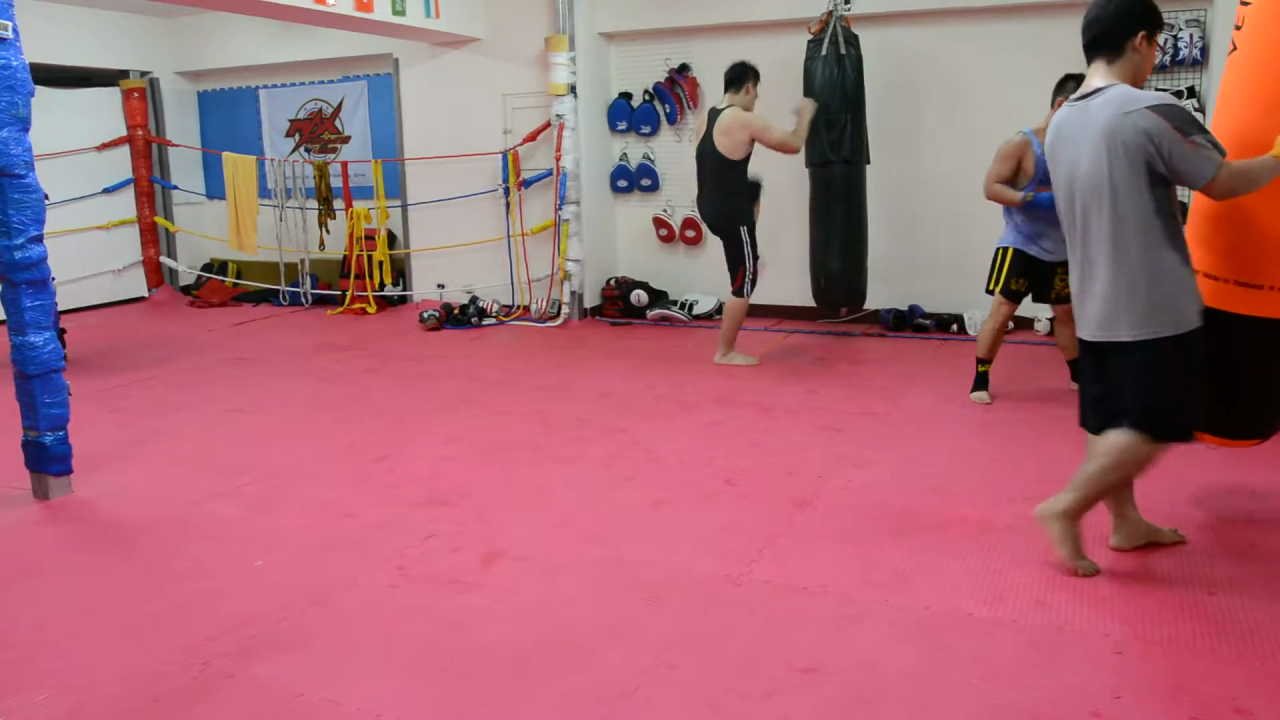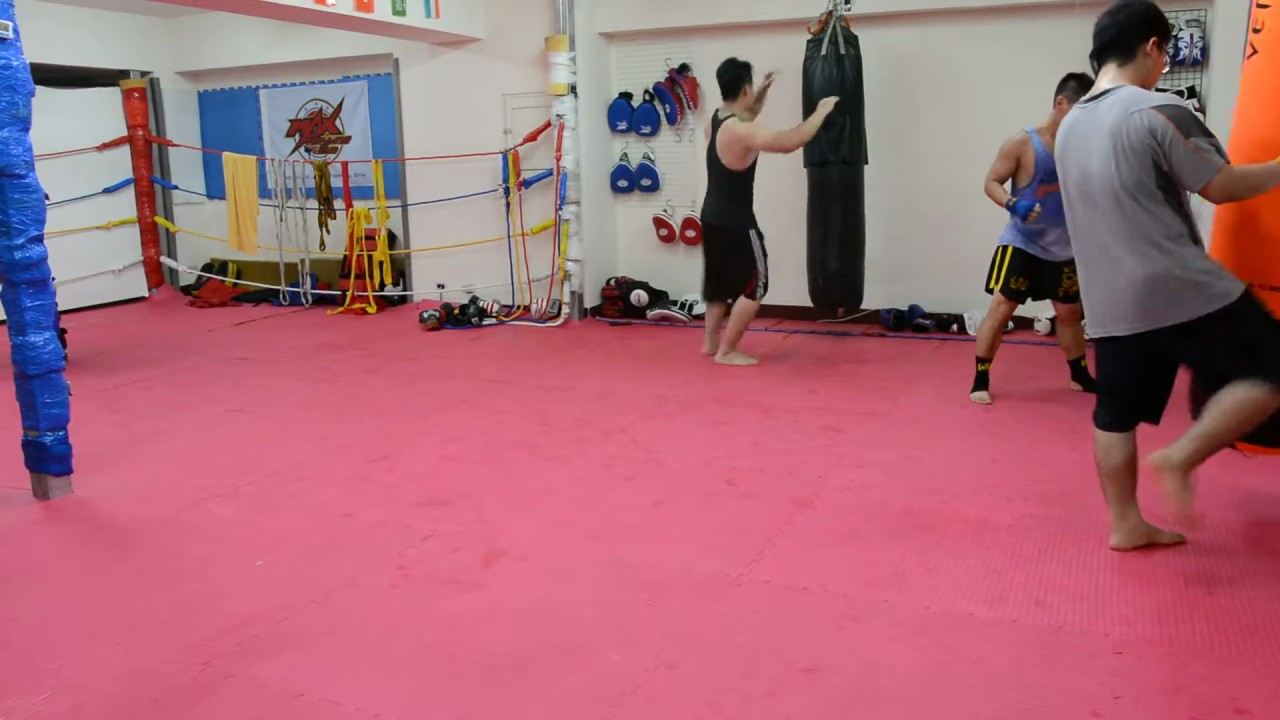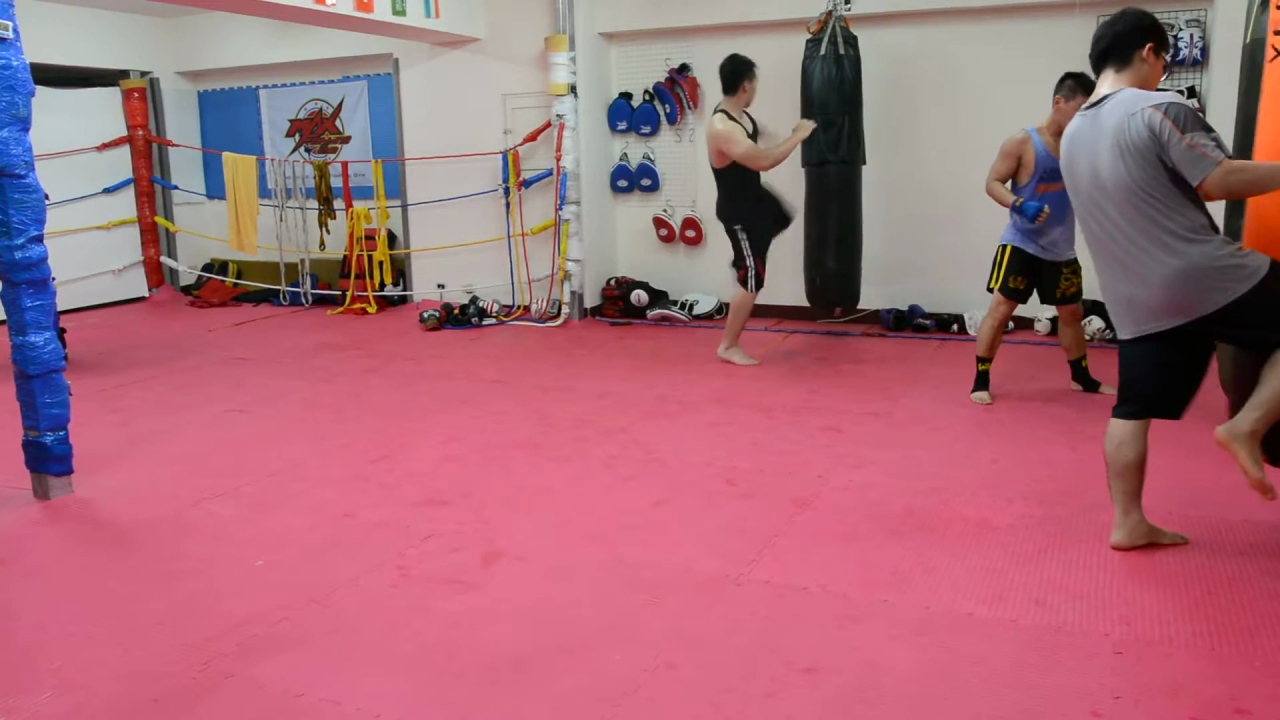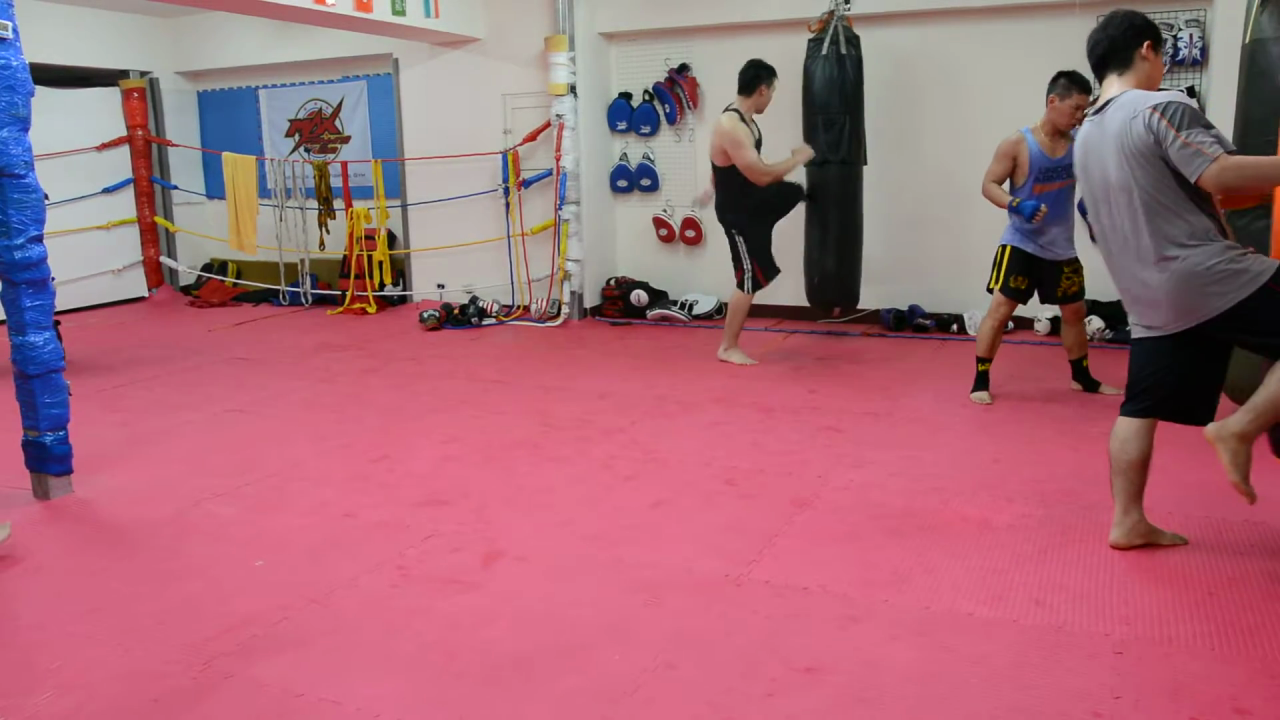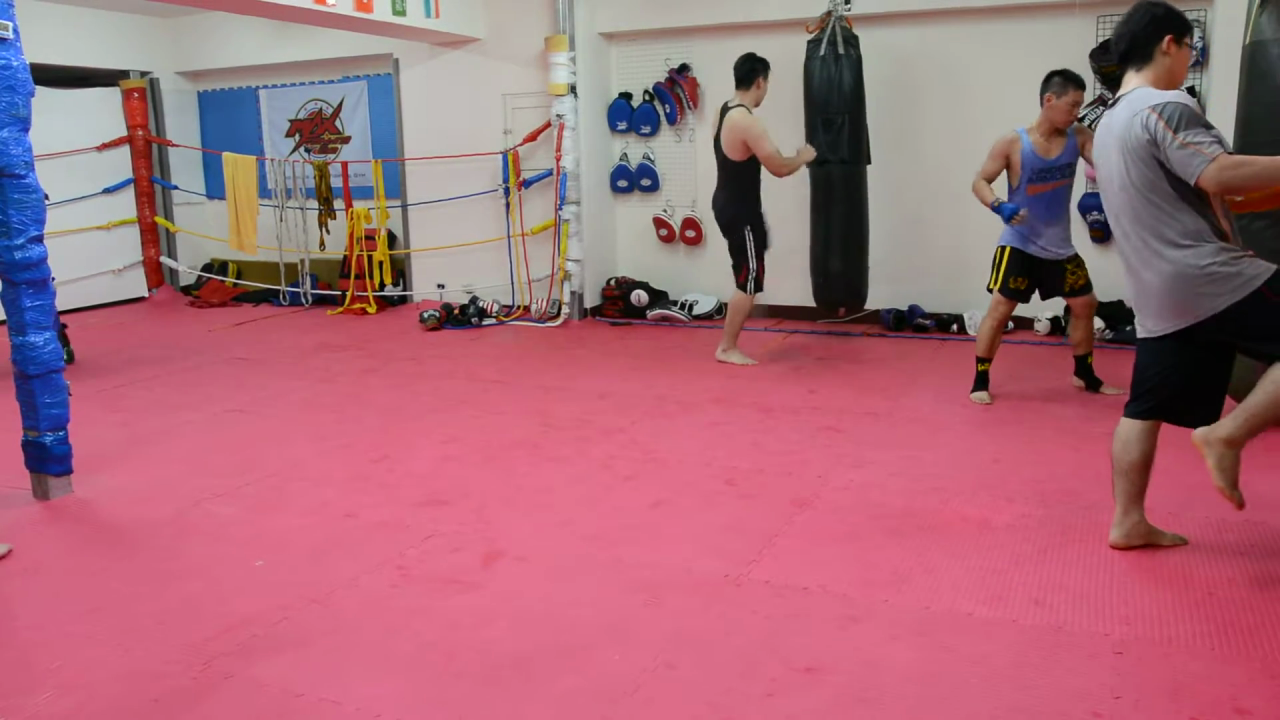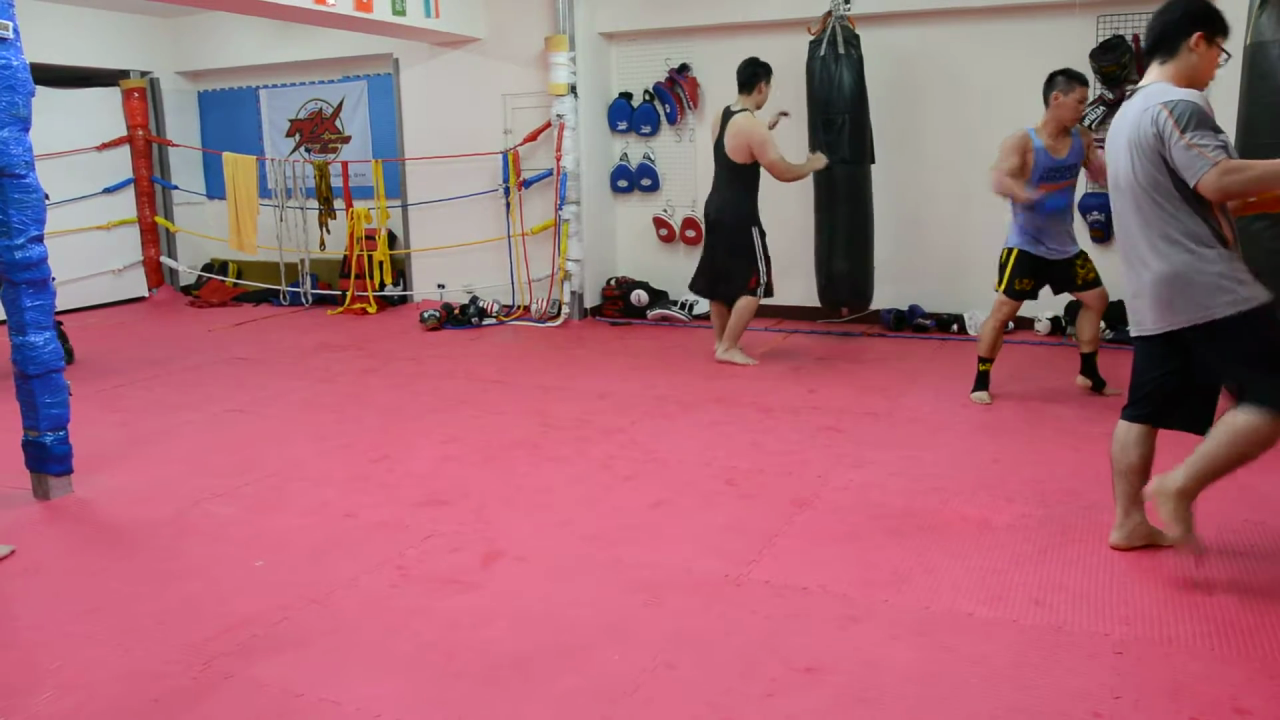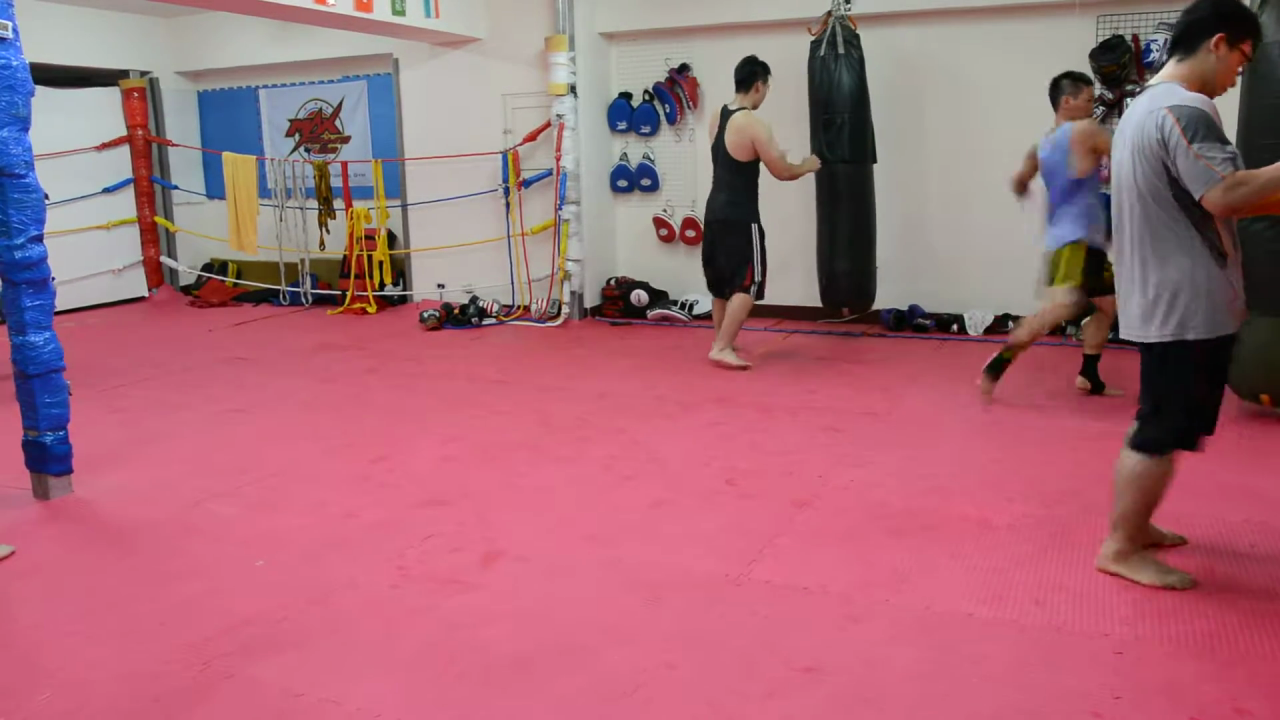
dt=0.2s
person 1, frame 1
left shoulder: (1061, 122)
right shoulder: (1151, 112)
right elbow: (1221, 181)
left hip: (1095, 303)
right hip: (1152, 303)
left knee: (1110, 418)
right knee: (1152, 427)
left ankle: (1127, 524)
right ankle: (1064, 510)
person 1, frame 2
left shoulder: (1070, 125)
right shoulder: (1160, 112)
right elbow: (1221, 185)
left wrist: (1175, 181)
left hip: (1110, 301)
right hip: (1178, 288)
left knee: (1117, 413)
left ankle: (1126, 524)
right ankle: (1181, 455)
person 1, frame 3
left shoulder: (1072, 135)
right shoulder: (1161, 110)
right elbow: (1221, 181)
left wrist: (1189, 188)
left hip: (1136, 300)
right hip: (1203, 277)
left knee: (1132, 408)
left ankle: (1128, 523)
person 1, frame 4
left shoulder: (1086, 136)
right shoulder: (1163, 108)
right elbow: (1221, 176)
left wrist: (1234, 193)
left hip: (1151, 299)
right hip: (1210, 278)
left knee: (1140, 408)
left ankle: (1128, 523)
person 1, frame 5
left shoulder: (1109, 125)
right shoulder: (1168, 107)
right elbow: (1221, 175)
left hip: (1159, 295)
right hip: (1210, 280)
left knee: (1146, 408)
left ankle: (1128, 522)
right ankle: (1222, 438)
person 1, frame 6
left shoulder: (1127, 116)
right shoulder: (1181, 105)
right elbow: (1219, 183)
left hip: (1153, 295)
right hip: (1204, 289)
left knee: (1144, 410)
left ankle: (1130, 522)
right ankle: (1178, 487)
person 1, frame 7
left shoulder: (1143, 107)
right shoulder: (1186, 110)
right elbow: (1224, 196)
left wrist: (1262, 196)
left hip: (1156, 298)
right hip: (1188, 304)
left knee: (1157, 423)
right knee: (1165, 433)
left ankle: (1134, 526)
right ankle: (1120, 549)
person 2, frame 1
right shoulder: (1021, 145)
right elbow: (991, 186)
right wrist: (1034, 201)
left hip: (1057, 250)
right hip: (1019, 246)
left knee: (1066, 312)
right knee: (1001, 312)
left ankle: (1080, 375)
right ankle: (981, 381)
person 2, frame 2
right shoulder: (1022, 143)
right elbow: (991, 182)
right wrist: (1014, 205)
left hip: (1060, 249)
right hip: (1021, 244)
left knee: (1071, 312)
right knee: (1000, 310)
left ankle: (1081, 376)
right ankle: (980, 381)
person 2, frame 3
right shoulder: (1021, 143)
right elbow: (993, 183)
right wrist: (1020, 206)
left hip: (1062, 249)
right hip: (1021, 244)
left knee: (1072, 313)
right knee: (1000, 310)
left ankle: (1082, 377)
right ankle: (981, 381)
person 2, frame 4
right shoulder: (1017, 144)
right elbow: (989, 184)
right wrist: (1017, 206)
left hip: (1061, 248)
right hip: (1021, 244)
left knee: (1074, 311)
right knee: (1000, 310)
left ankle: (1081, 377)
right ankle: (981, 381)
person 2, frame 5
left shoulder: (1078, 138)
right shoulder: (1011, 144)
right elbow: (980, 182)
right wrist: (999, 206)
left hip: (1060, 247)
right hip: (1019, 244)
left knee: (1084, 305)
right knee: (999, 310)
left ankle: (1084, 374)
right ankle: (981, 381)
person 2, frame 6
left shoulder: (1079, 138)
right shoulder: (1022, 141)
left elbow: (1101, 172)
right elbow: (1000, 181)
right wrist: (1038, 200)
left hip: (1064, 246)
right hip: (1026, 244)
left knee: (1097, 300)
right knee: (1004, 309)
left ankle: (1088, 374)
right ankle: (981, 381)
person 2, frame 7
left shoulder: (1041, 146)
right shoulder: (1085, 131)
left elbow: (1019, 185)
left hip: (1073, 240)
right hip: (1074, 240)
left knee: (1109, 306)
right knee: (1061, 308)
left ankle: (1089, 375)
right ankle: (996, 366)
person 3, frame 1
left shoulder: (706, 118)
right shoulder: (745, 120)
right elbow: (793, 146)
right wrist: (804, 116)
left hip: (708, 206)
right hip: (730, 213)
left knee: (752, 188)
right knee: (742, 283)
left ankle: (750, 254)
right ankle: (725, 352)
person 3, frame 2
left shoulder: (718, 118)
right shoulder: (741, 131)
right elbow: (790, 142)
left wrist: (763, 91)
right wrist: (820, 113)
left hip: (713, 215)
right hip: (735, 221)
left knee: (723, 283)
right knee: (754, 287)
left ankle: (711, 341)
right ankle: (726, 351)
person 3, frame 3
left shoulder: (739, 113)
right shoulder: (721, 129)
right elbow: (762, 161)
right wrist: (798, 135)
left hip: (754, 197)
right hip: (739, 211)
left knee: (780, 218)
right knee: (751, 279)
right ankle: (729, 347)
person 3, frame 4
left shoulder: (741, 118)
right shoulder: (732, 129)
right elbow: (759, 176)
left wrist: (714, 190)
right wrist: (796, 160)
left hip: (752, 199)
right hip: (737, 212)
left knee: (793, 194)
right knee: (748, 279)
right ankle: (728, 348)
person 3, frame 5
left shoulder: (724, 112)
right shoulder: (747, 122)
right elbow: (780, 167)
left wrist: (763, 142)
right wrist: (803, 157)
left hip: (726, 205)
right hip: (740, 212)
right knee: (748, 280)
right ankle: (727, 348)
person 3, frame 6
left shoulder: (722, 117)
right shoulder: (752, 126)
right elbow: (783, 173)
left wrist: (769, 126)
right wrist: (812, 164)
left hip: (716, 210)
right hip: (740, 218)
left knee: (719, 281)
right knee: (754, 285)
left ankle: (721, 341)
right ankle: (728, 348)
person 3, frame 7
left shoulder: (717, 117)
right shoulder: (754, 125)
right elbow: (782, 172)
left wrist: (766, 154)
right wrist: (808, 166)
left hip: (715, 210)
right hip: (740, 216)
left knee: (721, 283)
right knee: (747, 284)
left ankle: (723, 341)
right ankle: (722, 348)
